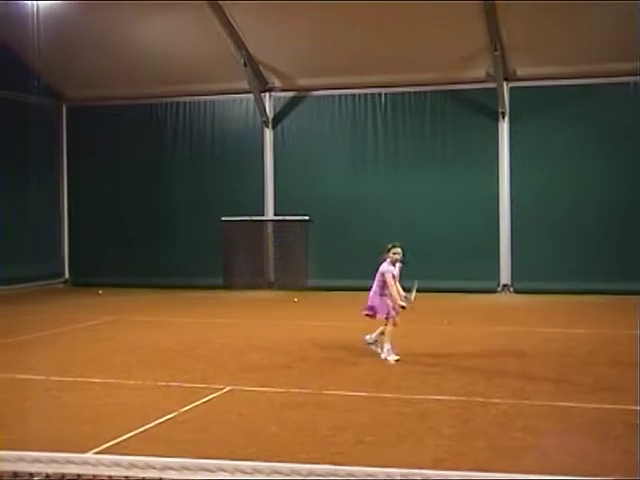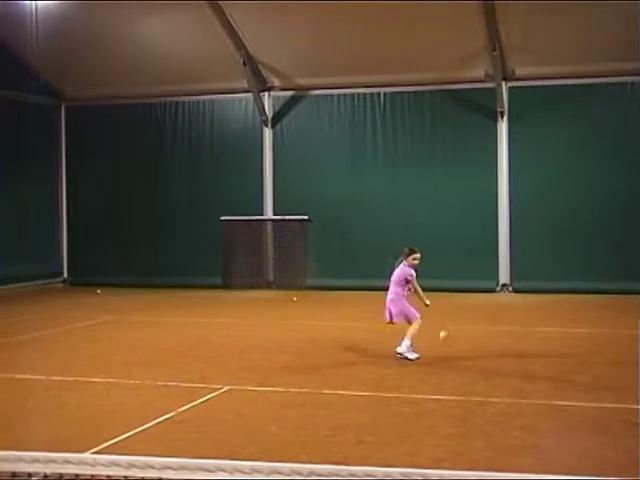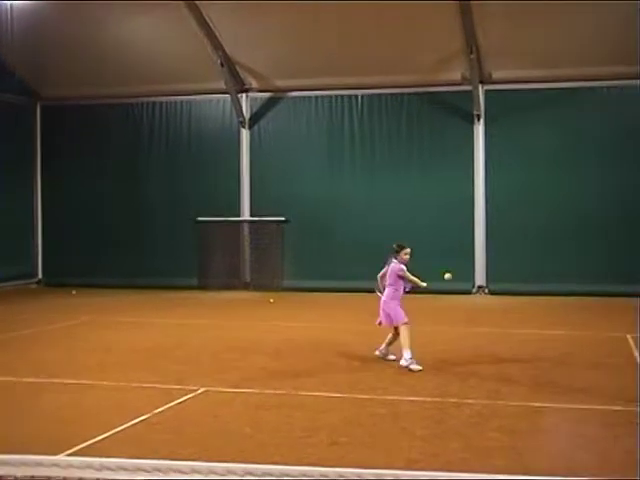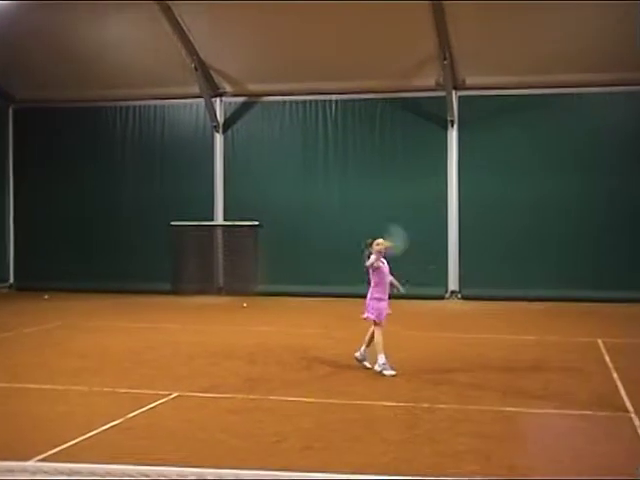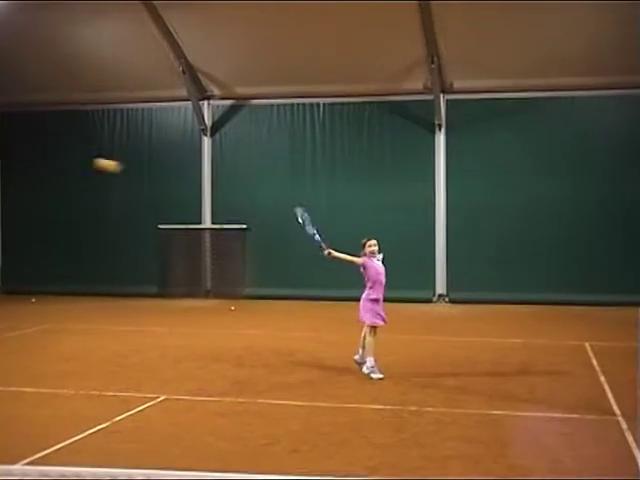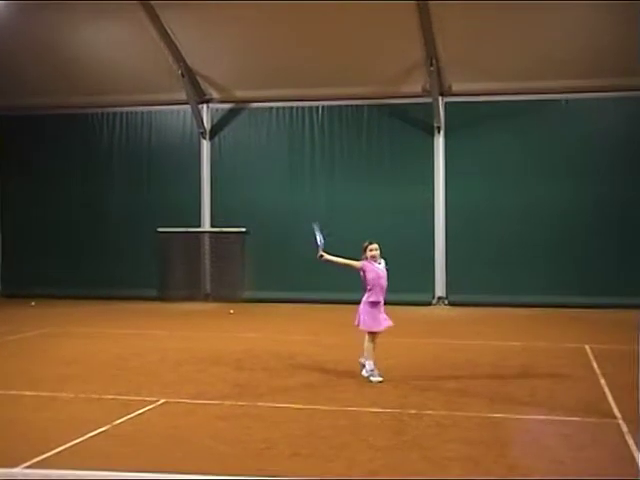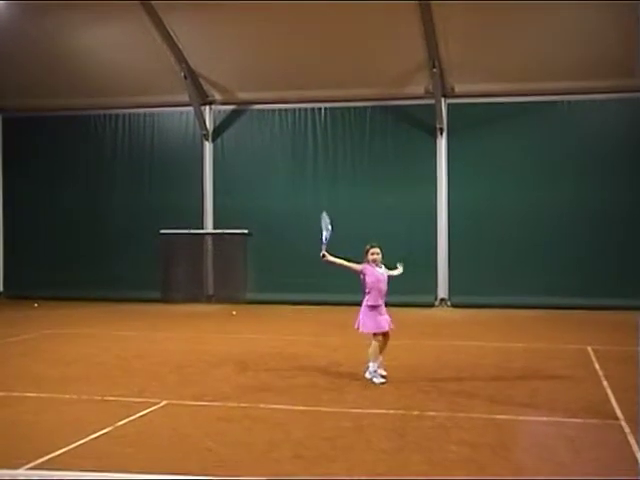
dt=0.2s
person 1, frame 1
left shoulder: (397, 265)
right shoulder: (386, 267)
left elbow: (396, 283)
right elbow: (391, 285)
left wrist: (401, 293)
right wrist: (398, 302)
left hip: (385, 297)
right hip: (378, 296)
left knee: (393, 322)
right knee: (392, 321)
left ankle: (372, 338)
right ankle: (387, 351)
person 1, frame 2
left shoulder: (401, 266)
right shoulder: (409, 272)
right elbow: (416, 289)
right wrist: (425, 300)
left hip: (393, 299)
right hip: (398, 300)
left knee: (413, 322)
right knee: (416, 321)
left ankle: (404, 349)
right ankle: (404, 347)
person 1, frame 3
left shoulder: (391, 265)
right shoulder: (398, 267)
left elbow: (380, 277)
right elbow: (411, 279)
left wrist: (383, 289)
right wrist: (422, 284)
left hip: (389, 301)
right hip: (391, 302)
left knee: (398, 330)
right knee: (404, 328)
left ankle: (383, 351)
right ankle: (406, 359)
person 1, frame 4
left shoulder: (383, 261)
right shoulder: (374, 260)
right elbow: (370, 263)
left wrist: (397, 285)
right wrist: (375, 258)
left hip: (382, 299)
right hip: (375, 299)
left knee: (375, 328)
right knee: (378, 329)
left ankle: (361, 353)
right ankle: (381, 363)
person 1, frame 5
left shoulder: (378, 262)
right shoulder: (365, 261)
right elbow: (349, 258)
right wrist: (332, 253)
left hip: (377, 300)
right hip: (370, 300)
left knee: (369, 330)
right knee: (371, 332)
left ankle: (361, 356)
right ankle: (370, 366)
person 1, frame 6
left shoulder: (381, 266)
right shoulder: (364, 265)
right elbow: (346, 262)
right wrist: (327, 256)
left hip: (379, 304)
right hip: (369, 304)
left knee: (373, 336)
right knee: (371, 336)
left ankle: (366, 361)
right ankle: (369, 369)
person 1, frame 7
left shoulder: (383, 270)
right shoulder: (365, 268)
left elbow: (392, 273)
right elbow: (347, 264)
left wrist: (399, 270)
right wrist: (329, 257)
left hip: (380, 307)
right hip: (370, 308)
left knee: (386, 336)
right knee: (377, 338)
left ankle: (376, 364)
right ankle: (372, 371)
